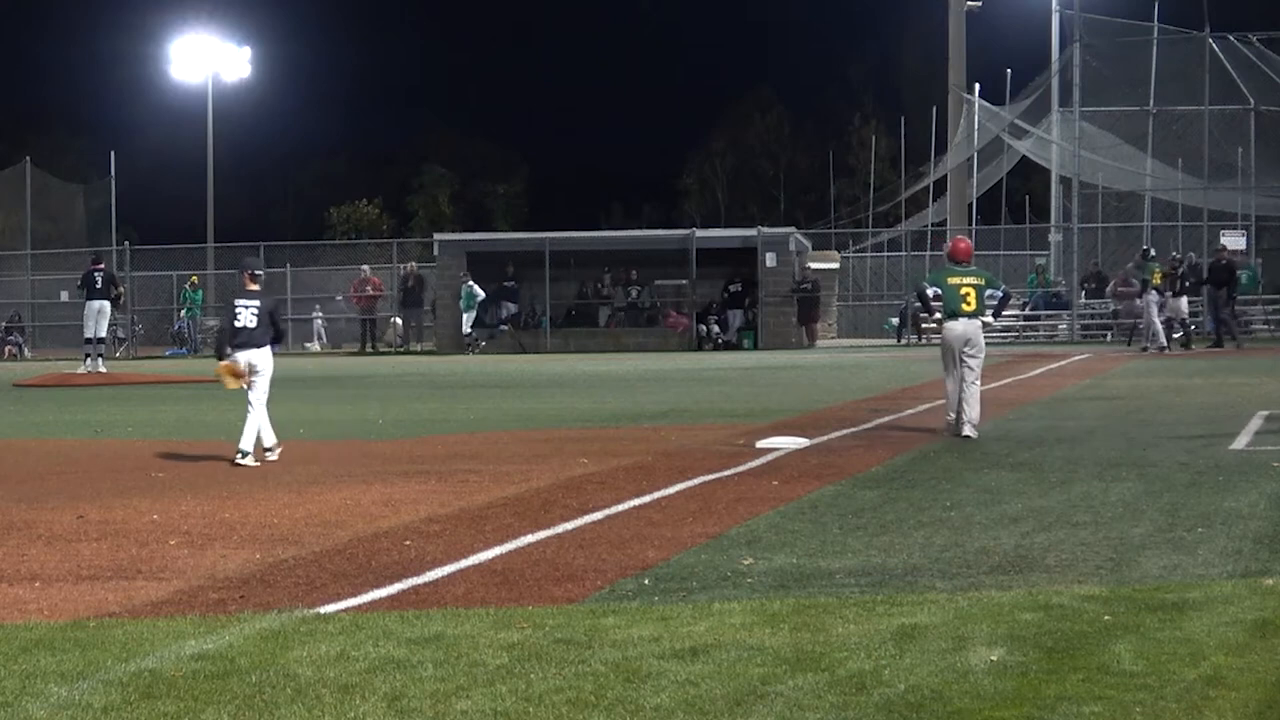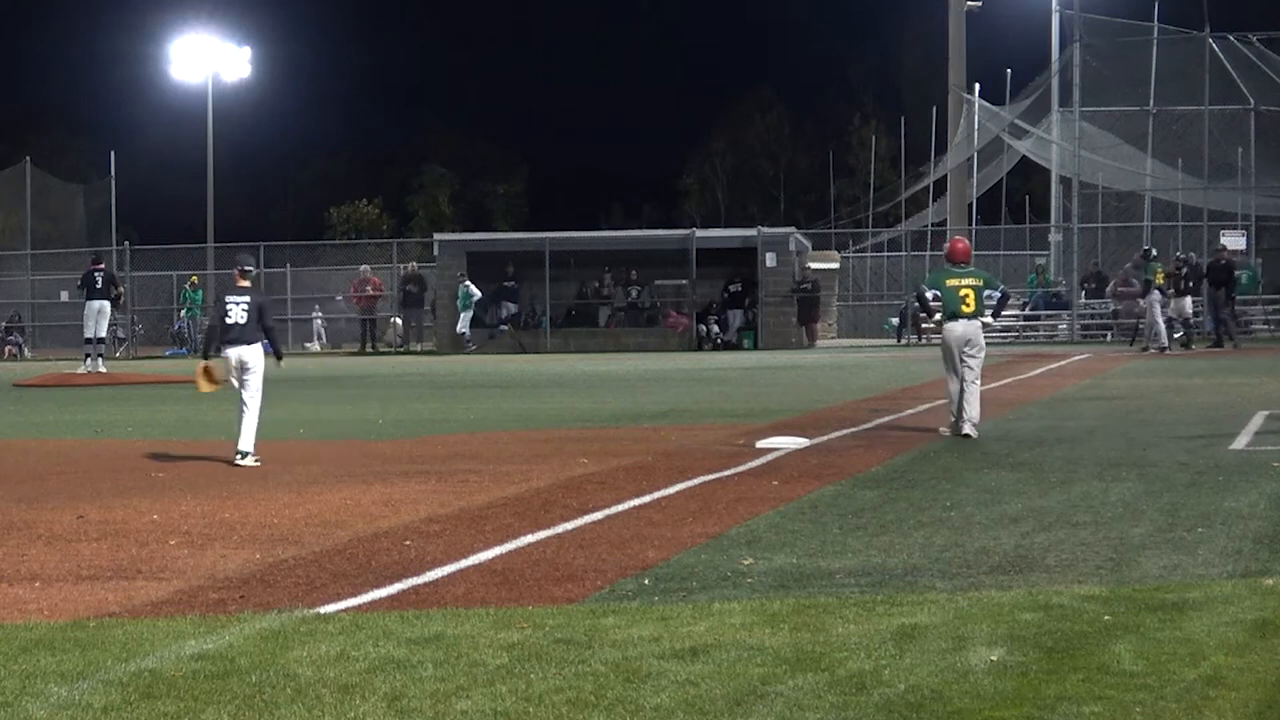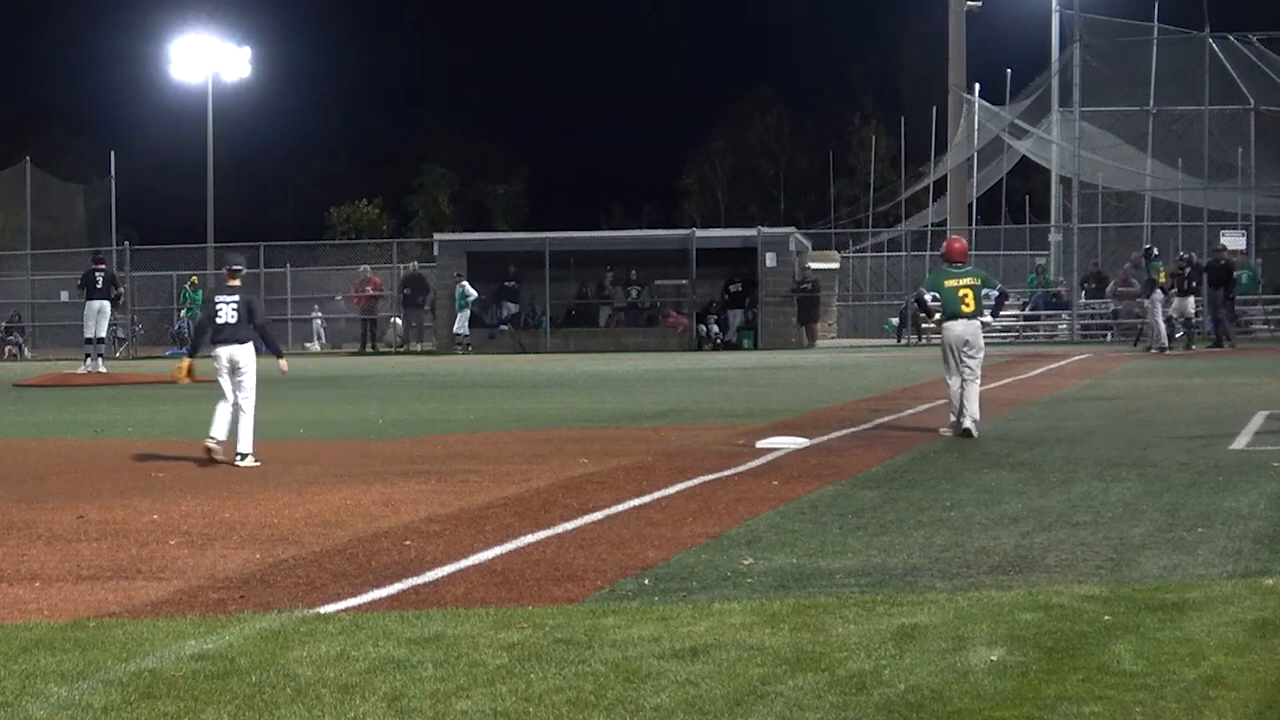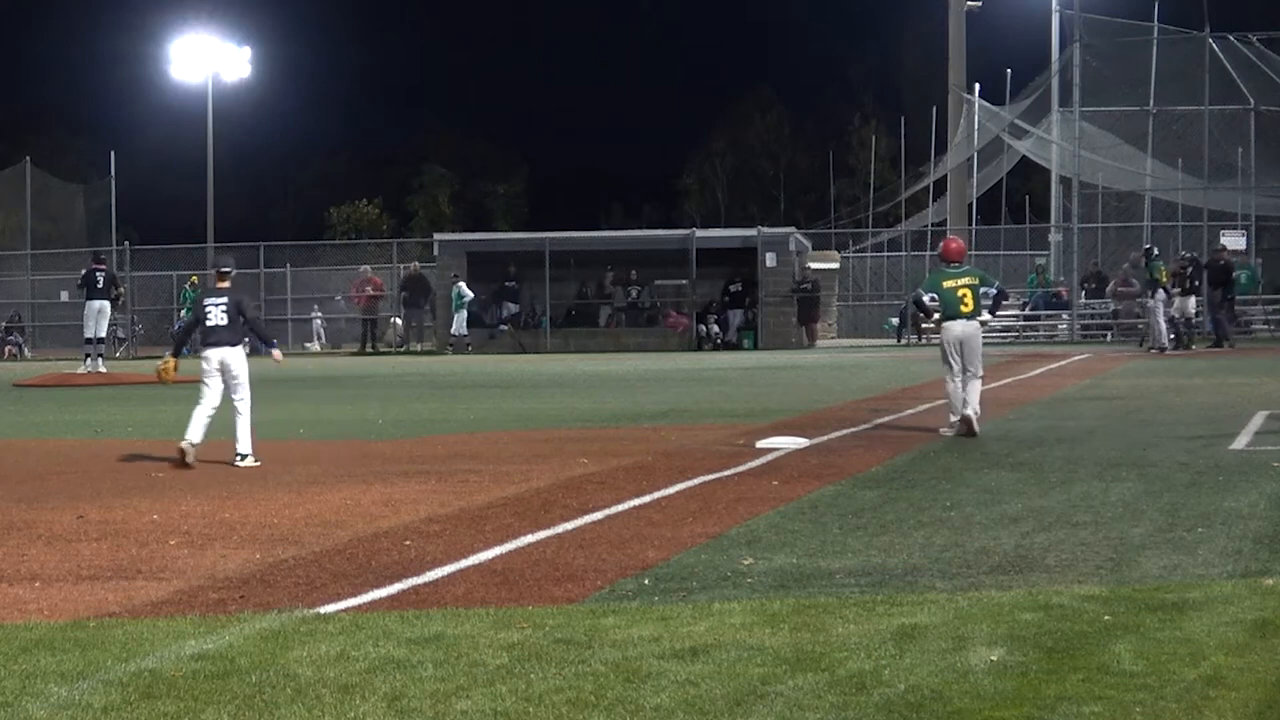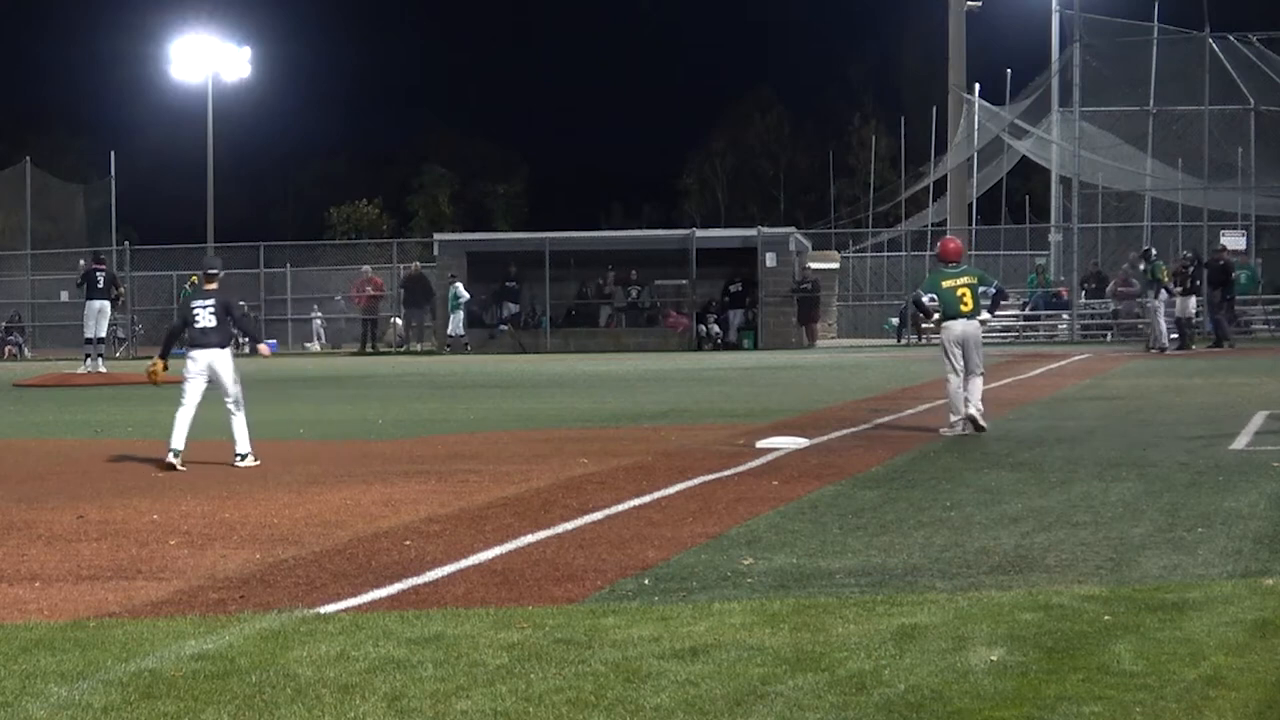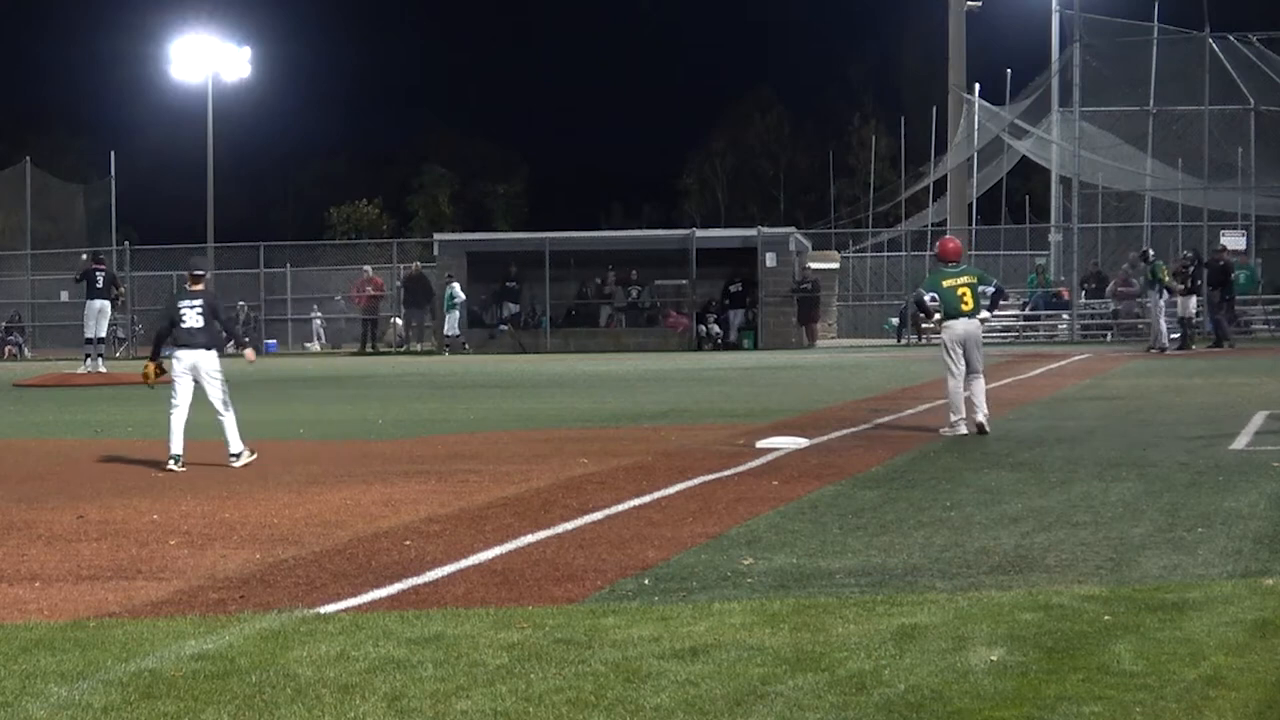
dt=0.1s
person 1, frame 1
left shoulder: (234, 300)
right shoulder: (268, 301)
left elbow: (224, 330)
right elbow: (279, 333)
left wrist: (222, 359)
right wrist: (269, 340)
left hip: (238, 355)
right hip: (261, 354)
left knee: (256, 402)
right knee: (256, 404)
left ankle: (269, 445)
right ankle: (245, 452)
person 1, frame 2
left shoulder: (225, 297)
right shoulder: (259, 298)
left elbow: (214, 328)
right elbow: (269, 330)
left wrist: (205, 357)
right wrist: (279, 355)
left hip: (229, 351)
right hip: (252, 350)
left knee: (245, 399)
right knee: (251, 402)
left ankle: (247, 446)
right ankle: (245, 453)
person 1, frame 3
left shoulder: (215, 296)
right shoulder: (248, 297)
left elbow: (202, 327)
right elbow: (261, 327)
left wrist: (190, 356)
right wrist: (279, 355)
left hip: (220, 351)
right hip: (243, 350)
left knee: (227, 399)
right knee: (245, 402)
left ankle: (215, 438)
right ankle: (243, 454)
person 1, frame 4
left shoulder: (204, 298)
right shoulder: (237, 297)
left elbow: (188, 328)
right elbow: (253, 322)
left wrist: (174, 354)
right wrist: (271, 346)
left hip: (209, 354)
right hip: (233, 353)
left knee: (207, 403)
right knee: (242, 405)
left ankle: (189, 442)
right ankle: (243, 454)
person 1, frame 5
left shoulder: (191, 301)
right shoulder: (224, 298)
left elbow: (175, 330)
right elbow: (241, 320)
left wrist: (162, 356)
right wrist: (258, 342)
left hip: (196, 356)
right hip: (220, 355)
left knee: (187, 405)
right knee: (235, 405)
left ankle: (174, 452)
right ankle: (242, 454)
person 1, frame 6
left shoulder: (177, 301)
right shoulder: (211, 299)
left elbow: (162, 331)
right elbow: (226, 324)
left wrist: (153, 358)
right wrist: (244, 346)
left hip: (181, 356)
right hip: (205, 356)
left knee: (179, 407)
right knee: (223, 406)
left ankle: (175, 457)
right ankle: (237, 453)
person 2, frame 1
left shoulder: (943, 274)
right shoulder: (981, 275)
left elbow: (922, 291)
right elbow: (1006, 294)
left wrist: (933, 313)
right wrist: (993, 316)
left hip: (951, 327)
right hip: (975, 327)
left knee: (953, 377)
right knee: (972, 379)
left ankle: (954, 422)
right ankle: (969, 426)
person 2, frame 2
left shoulder: (941, 275)
right shoulder: (980, 276)
left elbow: (921, 295)
right elbow: (1004, 295)
left wrist: (933, 315)
right wrist: (992, 317)
left hip: (951, 328)
right hip: (974, 328)
left knee: (954, 378)
right knee: (972, 379)
left ankle: (957, 424)
right ankle: (969, 423)
person 2, frame 3
left shoulder: (939, 276)
right shoulder: (978, 275)
left elbow: (920, 297)
right elbow: (1002, 293)
left wrist: (933, 316)
right wrist: (991, 316)
left hip: (951, 328)
right hip: (974, 328)
left knee: (954, 378)
right knee: (972, 378)
left ankle: (956, 423)
right ankle: (969, 420)
person 2, frame 4
left shoulder: (937, 277)
right shoulder: (975, 274)
left elbow: (918, 299)
right elbow: (1000, 291)
left wrist: (931, 316)
right wrist: (990, 314)
left hip: (950, 328)
right hip: (973, 327)
left knee: (954, 377)
right knee: (973, 375)
left ankle: (957, 423)
right ankle: (971, 410)
person 2, frame 5
left shoulder: (936, 277)
right shoulder: (974, 273)
left elbow: (917, 299)
right elbow: (999, 290)
left wrist: (931, 316)
right wrist: (989, 313)
left hip: (950, 328)
right hip: (973, 327)
left knee: (955, 377)
right knee: (975, 373)
left ankle: (958, 423)
right ankle: (974, 408)
person 2, frame 6
left shoulder: (936, 276)
right shoulder: (973, 272)
left elbow: (919, 299)
right elbow: (999, 289)
left wrist: (933, 316)
right wrist: (988, 311)
left hip: (951, 327)
right hip: (973, 326)
left knee: (955, 377)
right knee: (976, 374)
left ankle: (958, 423)
right ankle: (981, 414)
